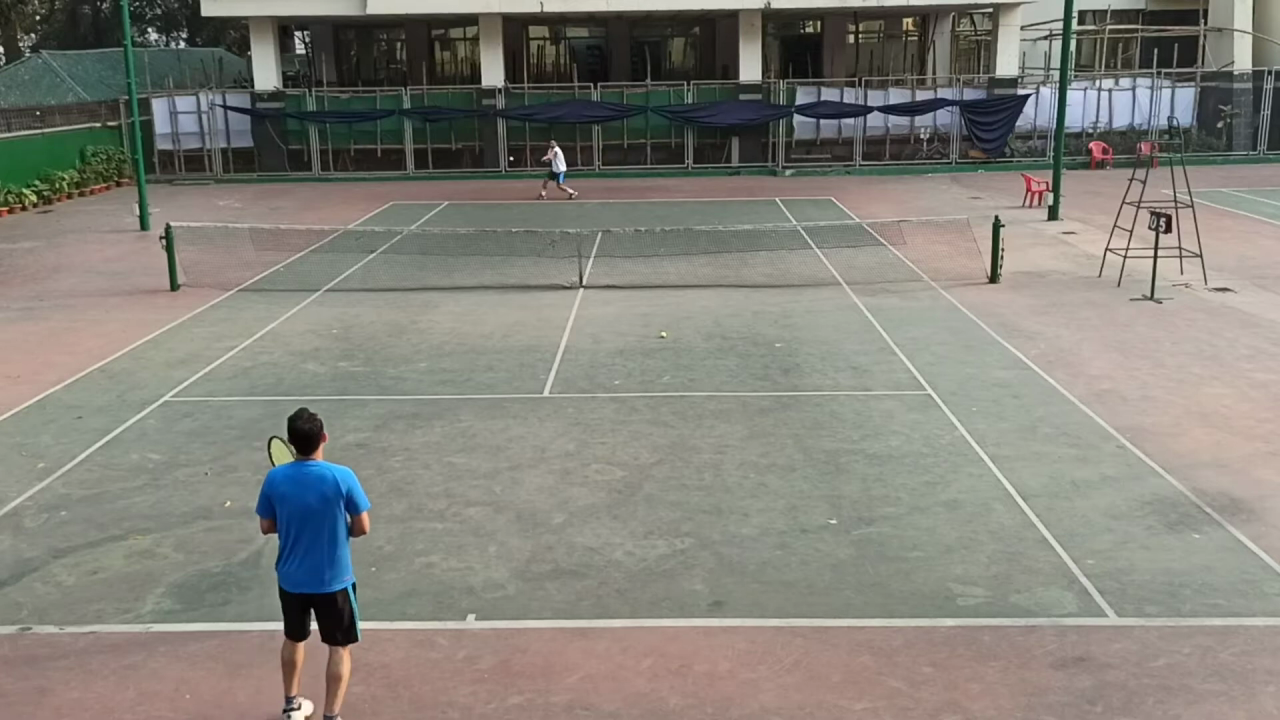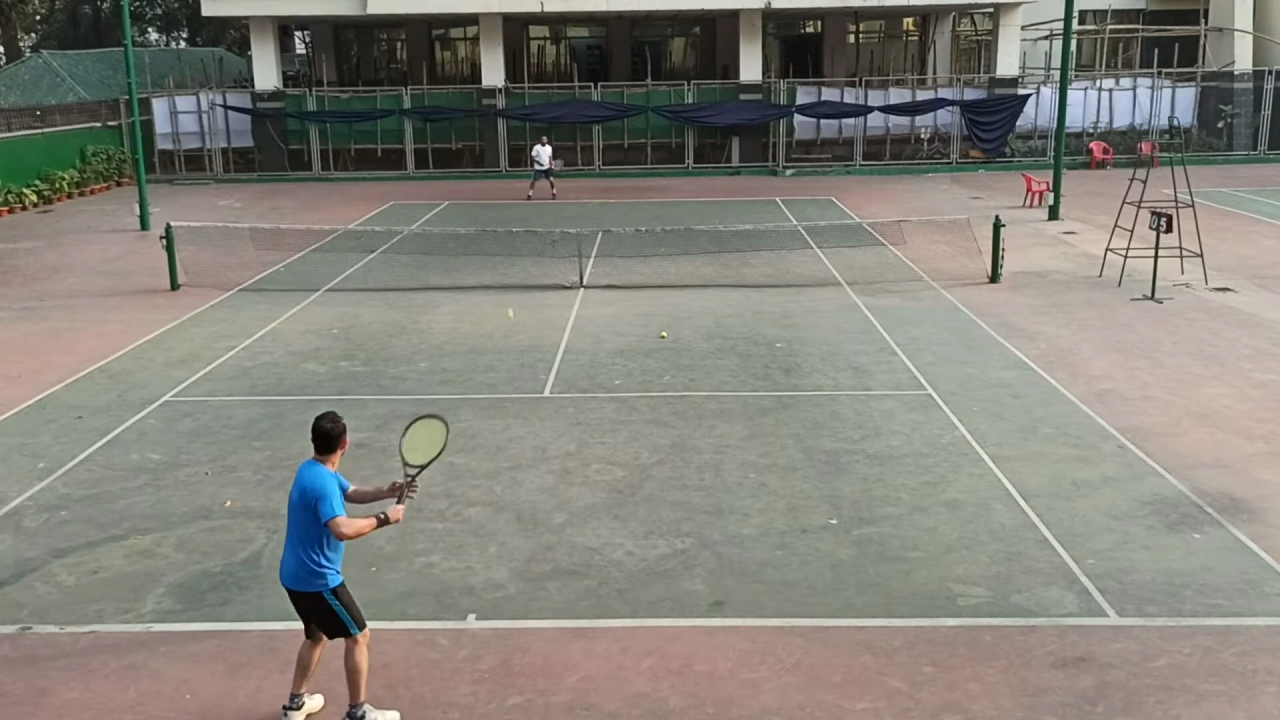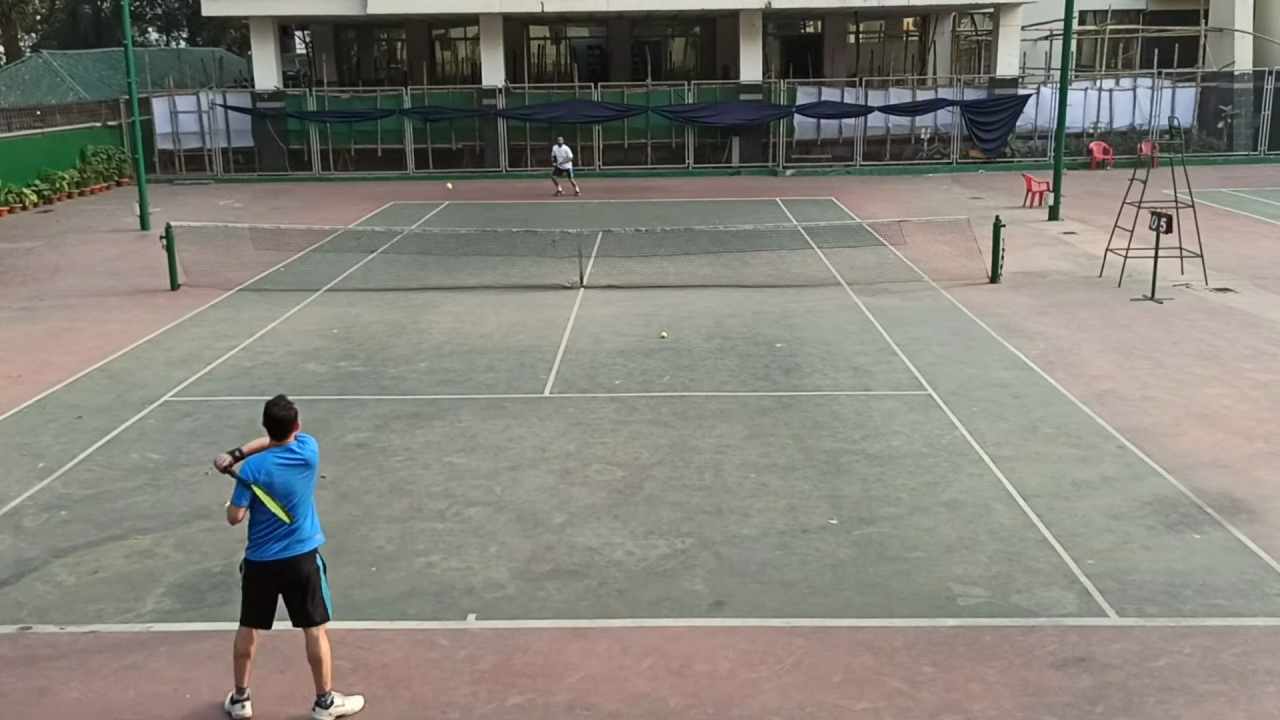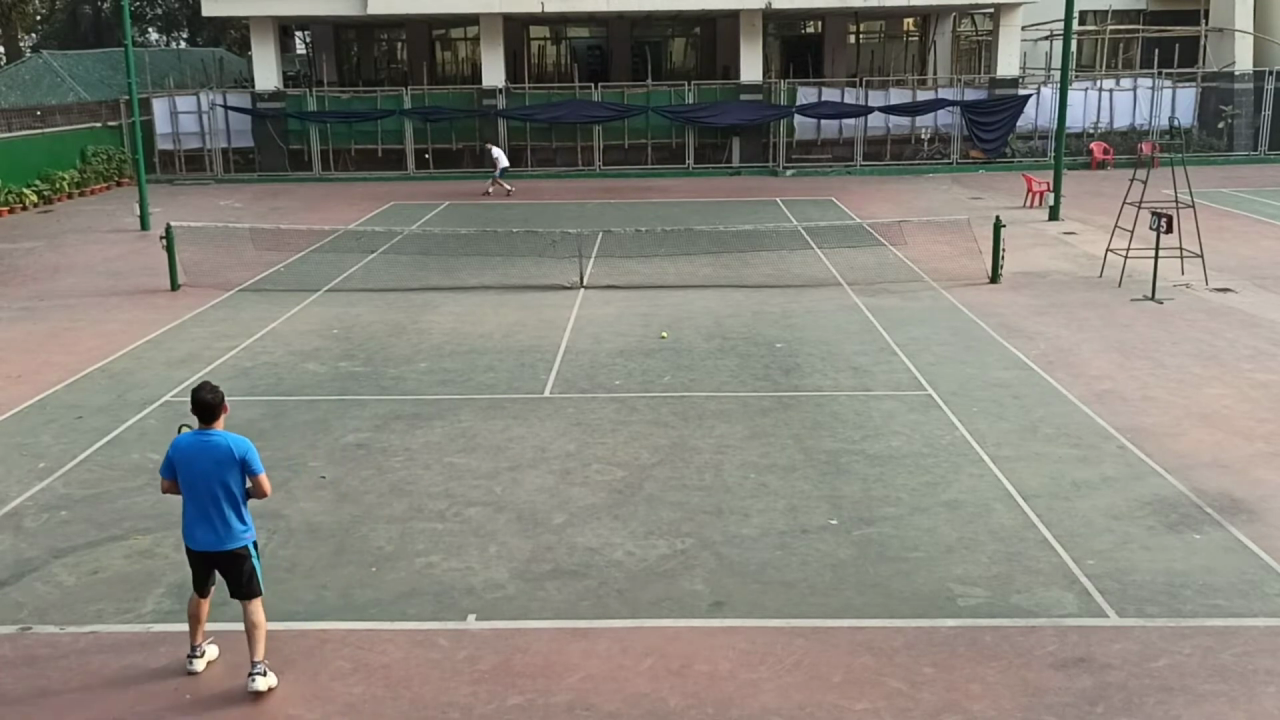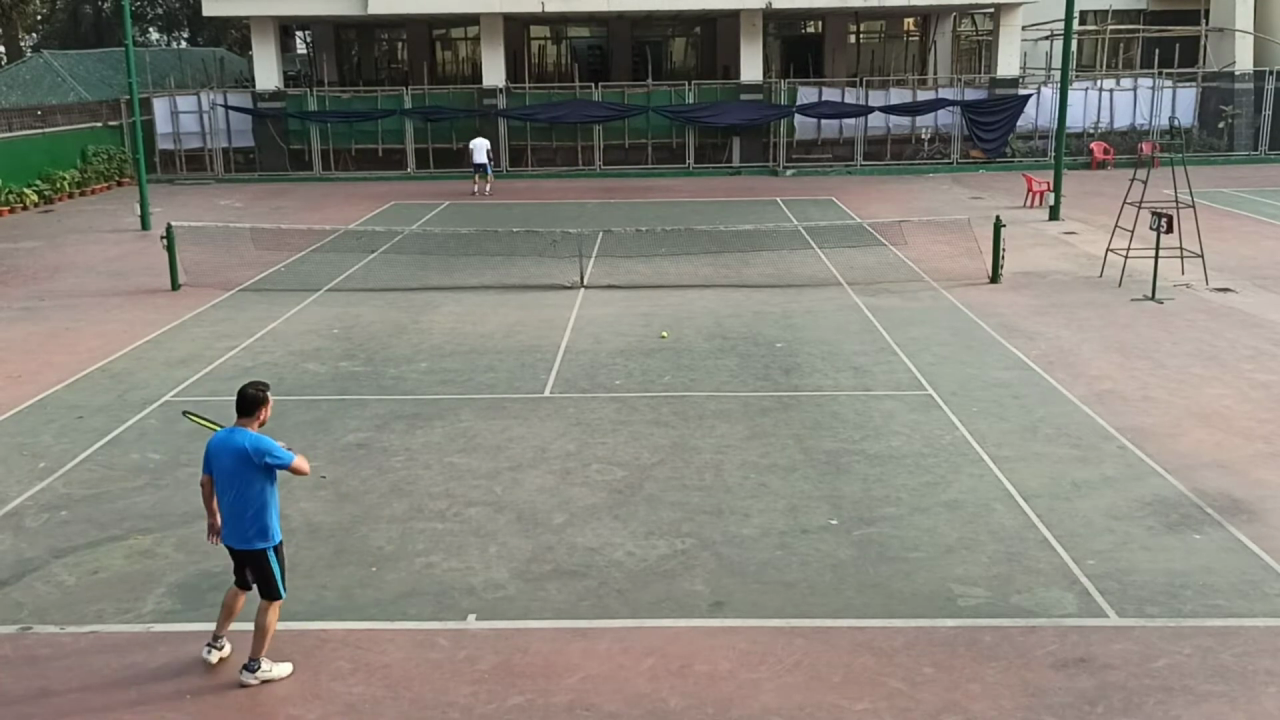
dt=1s
person 1, frame 1
left shoulder: (275, 479)
right shoulder: (342, 477)
left elbow: (266, 526)
right elbow: (362, 527)
left hip: (291, 580)
right hip: (334, 581)
left knee: (294, 640)
right knee: (340, 649)
person 1, frame 2
left shoulder: (315, 469)
right shoulder: (321, 482)
left elbow: (351, 493)
right elbow: (343, 529)
left wrist: (389, 490)
right wrist: (385, 518)
left hip: (297, 575)
right hip: (317, 579)
left knee: (316, 635)
right knee: (358, 637)
person 1, frame 3
left shoulder: (252, 469)
right shoulder: (309, 450)
left elbow: (235, 517)
right elbow: (270, 446)
right wrist: (237, 455)
left hip: (260, 561)
right hip: (302, 557)
left knee: (248, 628)
right knee: (315, 630)
person 1, frame 4
left shoulder: (179, 445)
right shoulder: (240, 446)
left elbow: (167, 486)
right elbow: (264, 491)
left hip: (196, 540)
right hip: (235, 539)
left knee: (201, 594)
right knee: (252, 601)
left ankle: (197, 652)
right ankle: (258, 670)
person 1, frame 5
left shoulder: (216, 440)
right shoulder: (259, 445)
left elbow: (206, 483)
right elbow: (303, 467)
left wrist: (213, 517)
right wrist: (284, 451)
left hip: (233, 534)
right hip: (261, 539)
left knee: (240, 586)
right knee: (271, 600)
left ankle: (215, 644)
right ankle: (254, 666)
